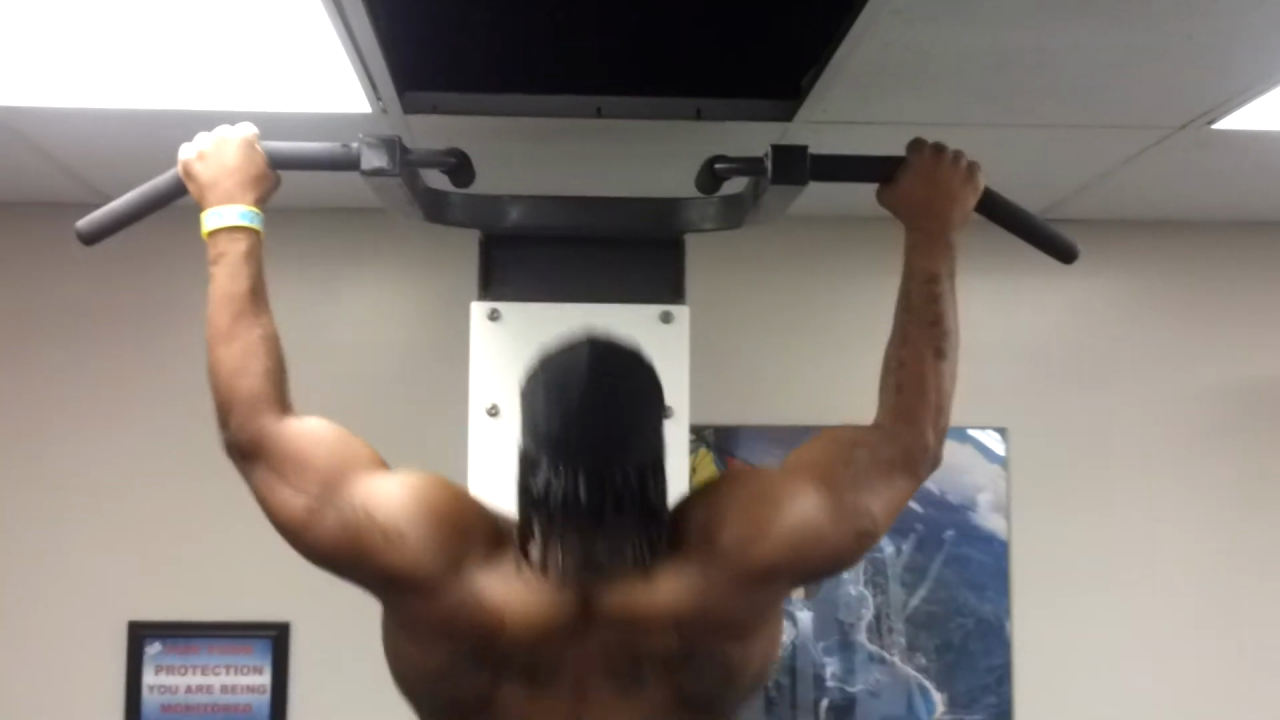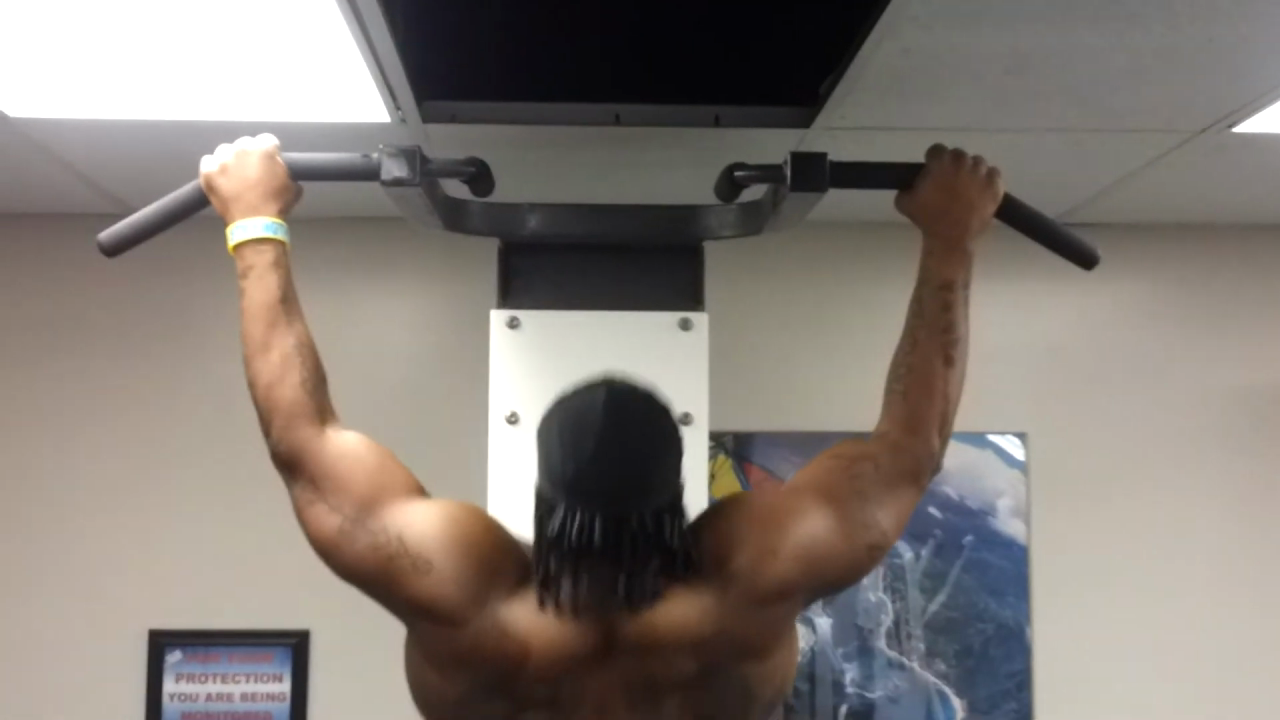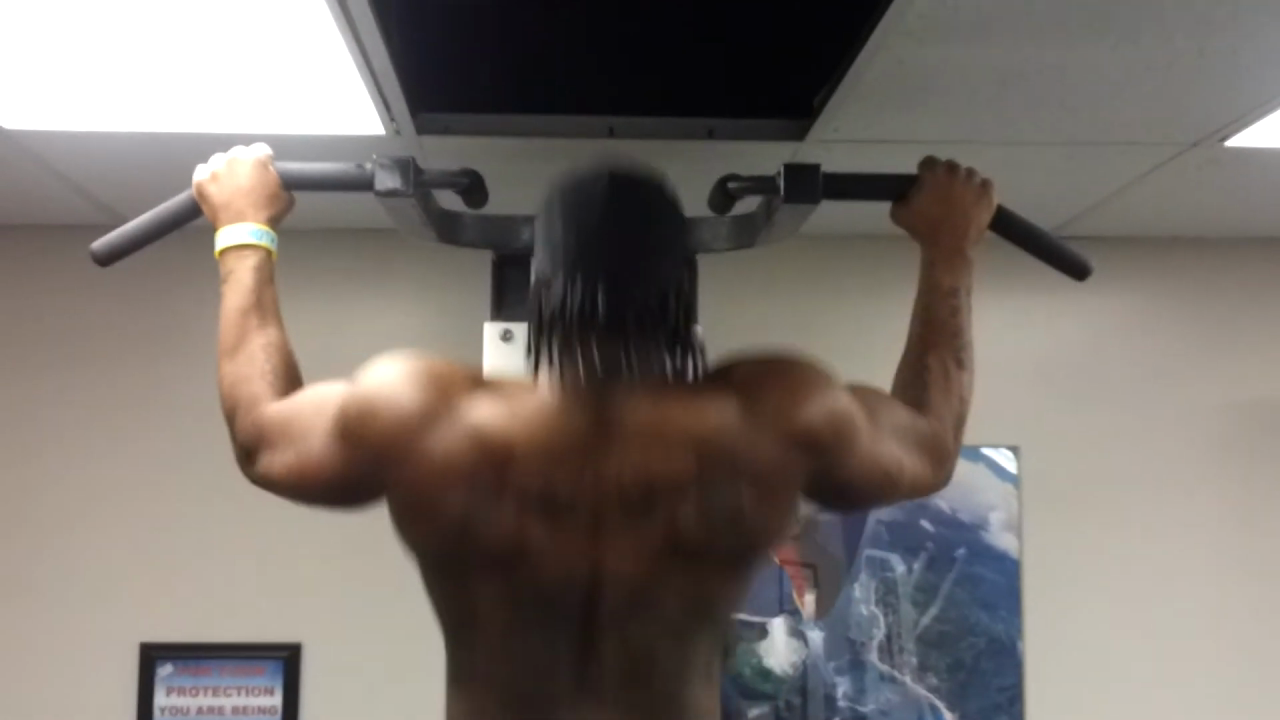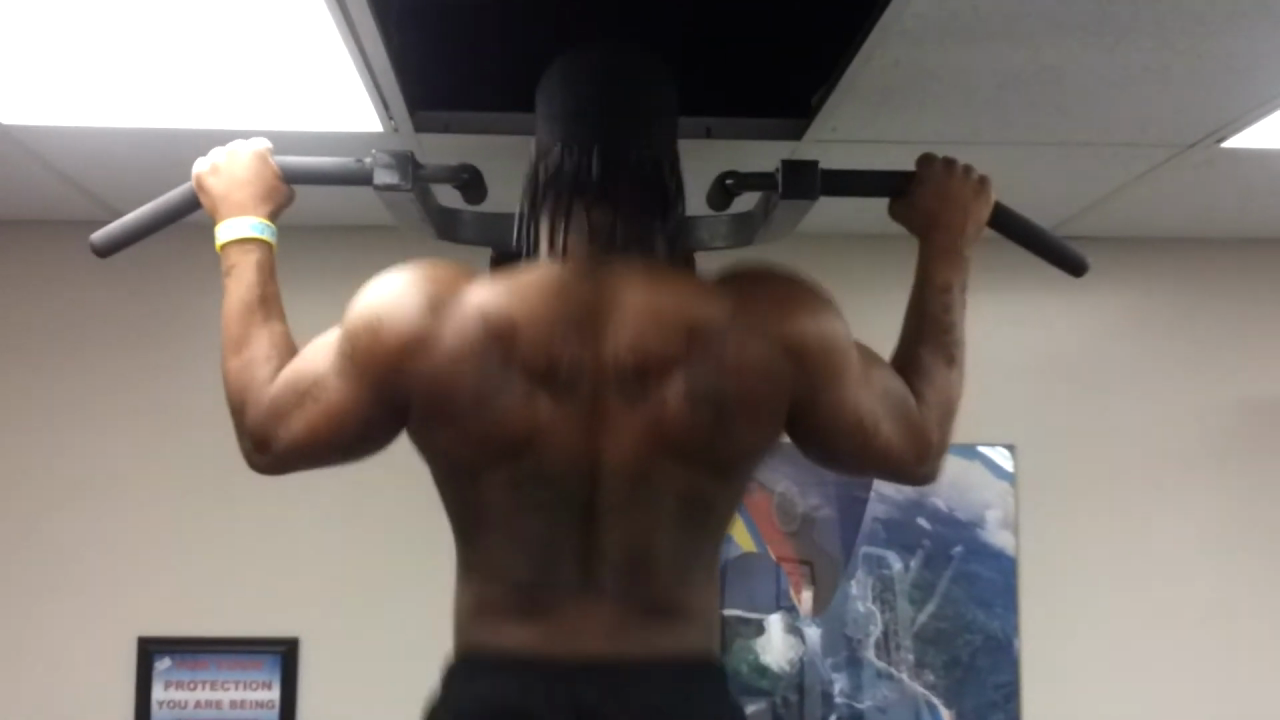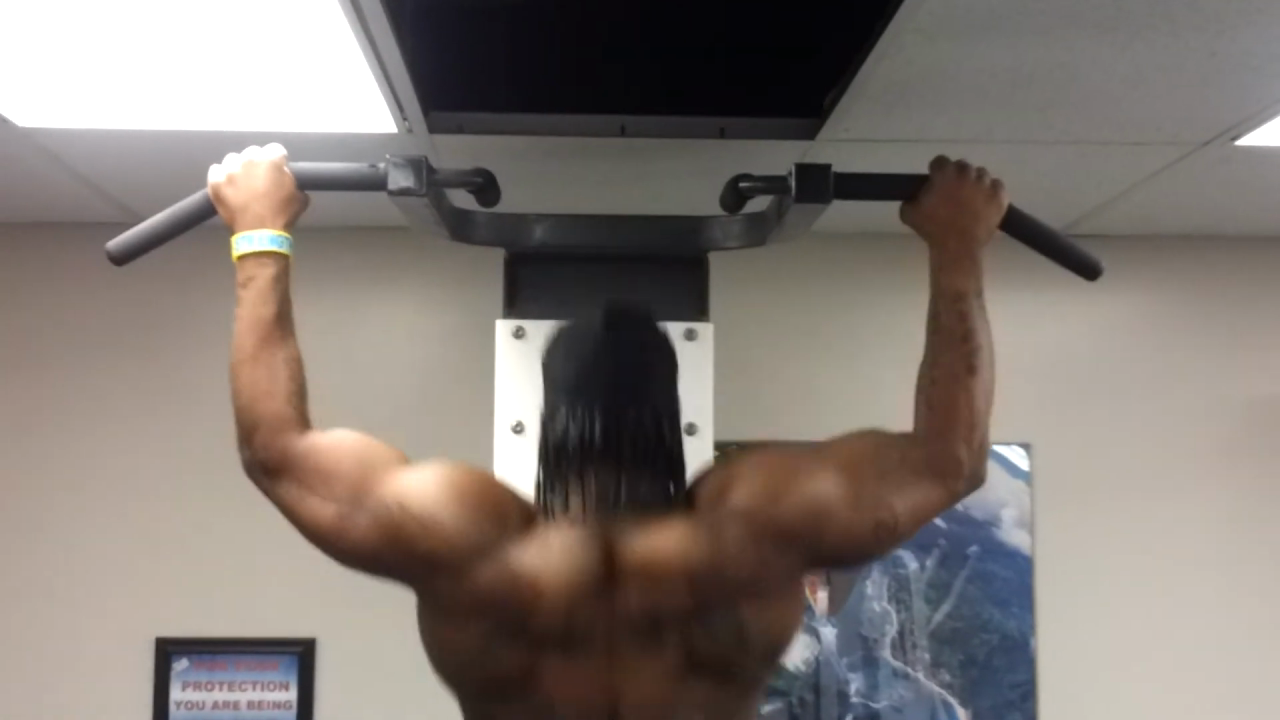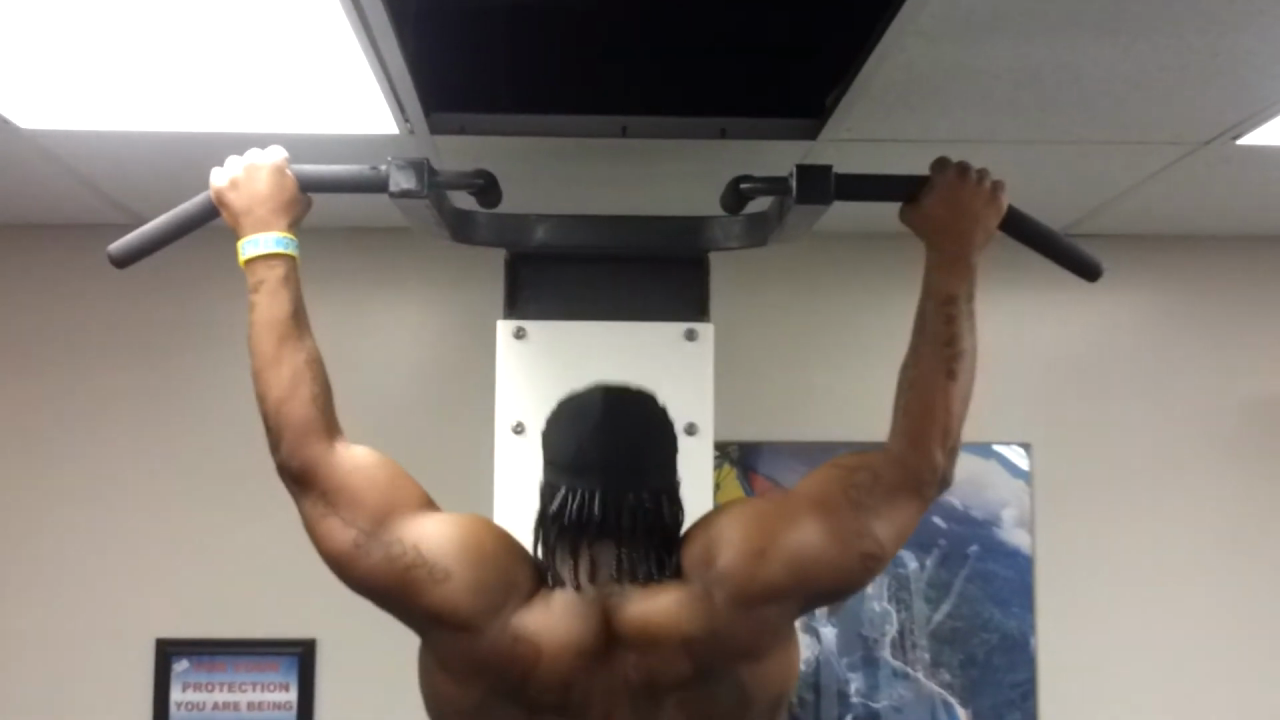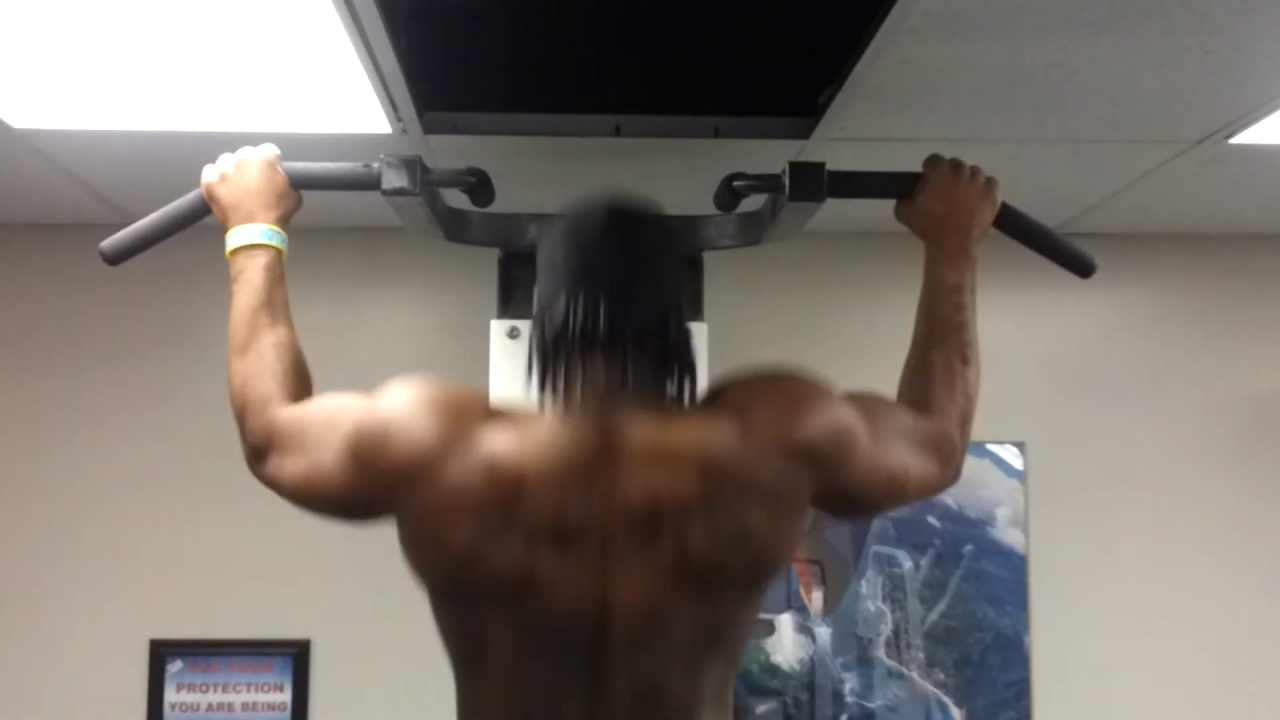
dt=0.3s
person 1, frame 1
left shoulder: (441, 577)
right shoulder: (726, 578)
left elbow: (256, 430)
right elbow: (908, 442)
left wrist: (231, 214)
right wrist: (930, 234)
person 1, frame 2
left shoulder: (462, 606)
right shoulder: (745, 601)
left elbow: (299, 439)
right elbow: (910, 449)
left wrist: (257, 226)
right wrist: (948, 242)
person 1, frame 3
left shoulder: (426, 416)
right shoulder: (767, 417)
left elbow: (258, 433)
right elbow: (930, 450)
left wrist: (243, 232)
right wrist: (948, 252)
person 1, frame 4
left shoulder: (422, 315)
right shoulder: (769, 323)
left elbow: (264, 430)
right elbow: (918, 446)
left wrist: (244, 224)
right wrist: (944, 244)
person 1, frame 5
left shoulder: (468, 553)
right shoulder: (747, 543)
left elbow: (274, 448)
right elbow: (952, 456)
left wrist: (261, 237)
right wrist: (956, 251)
person 1, frame 6
left shoulder: (476, 610)
right shoulder: (738, 602)
left elbow: (305, 452)
right elbow: (920, 461)
left wrist: (268, 240)
right wrist: (951, 253)
person 1, frame 7
left shoulder: (440, 445)
right shoulder: (767, 442)
left elbow: (269, 436)
right elbow: (936, 449)
left wrist: (255, 233)
right wrist: (951, 249)
